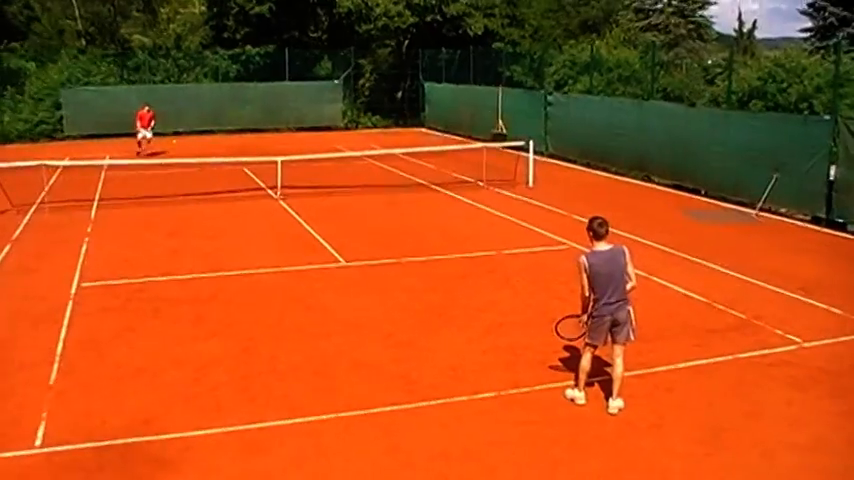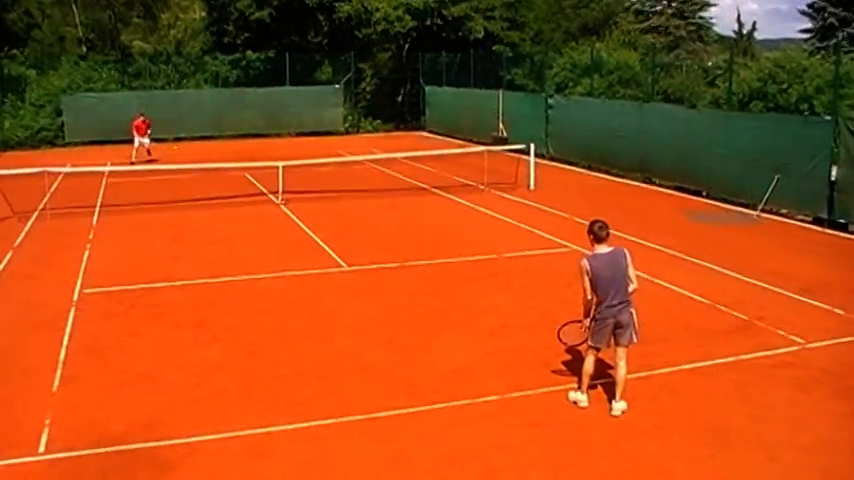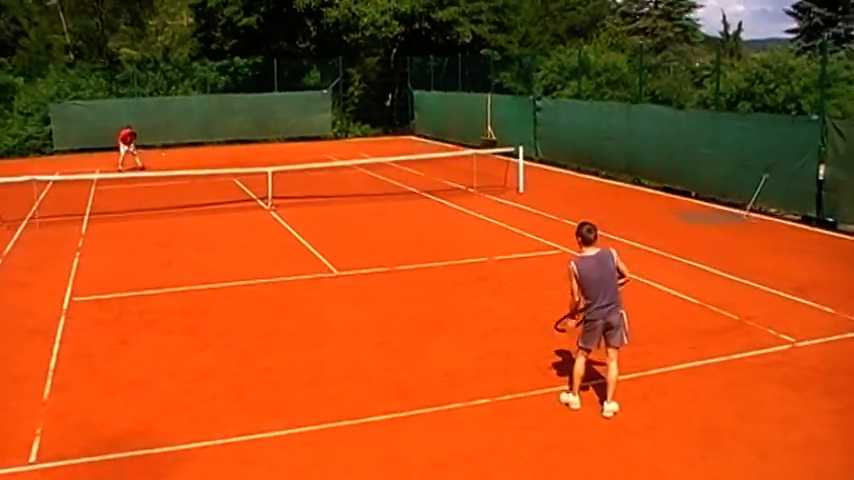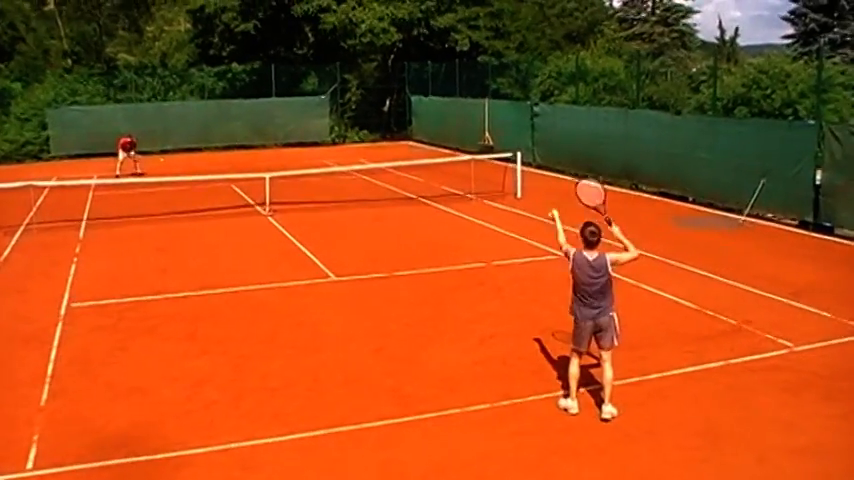
dt=0.3s
person 1, frame 1
left shoulder: (585, 260)
right shoulder: (623, 251)
left elbow: (586, 293)
right elbow: (632, 282)
left wrist: (584, 313)
left hip: (600, 313)
right hip: (622, 310)
left knee: (588, 351)
right knee: (618, 356)
left ankle: (579, 391)
right ankle: (614, 400)
person 1, frame 2
left shoulder: (586, 263)
right shoulder: (623, 254)
left elbow: (588, 297)
right elbow: (634, 285)
left wrist: (586, 317)
left hip: (603, 316)
right hip: (624, 313)
left knee: (591, 354)
right knee: (621, 358)
left ankle: (582, 394)
right ankle: (618, 402)
person 1, frame 3
left shoulder: (575, 265)
right shoulder: (610, 254)
left elbow: (576, 299)
right elbow: (626, 277)
left wrist: (573, 315)
left hip: (593, 317)
right hip: (614, 314)
left knee: (581, 355)
right knee: (612, 359)
left ankle: (574, 396)
right ankle: (609, 403)
person 1, frame 4
left shoulder: (574, 257)
right shoulder: (607, 259)
left elbow: (562, 243)
right elbow: (635, 254)
left wrist: (557, 221)
right wrist: (619, 235)
left hip: (582, 318)
right hip: (605, 317)
left knee: (575, 358)
right knee: (606, 361)
left ankle: (572, 401)
right ankle: (607, 406)
